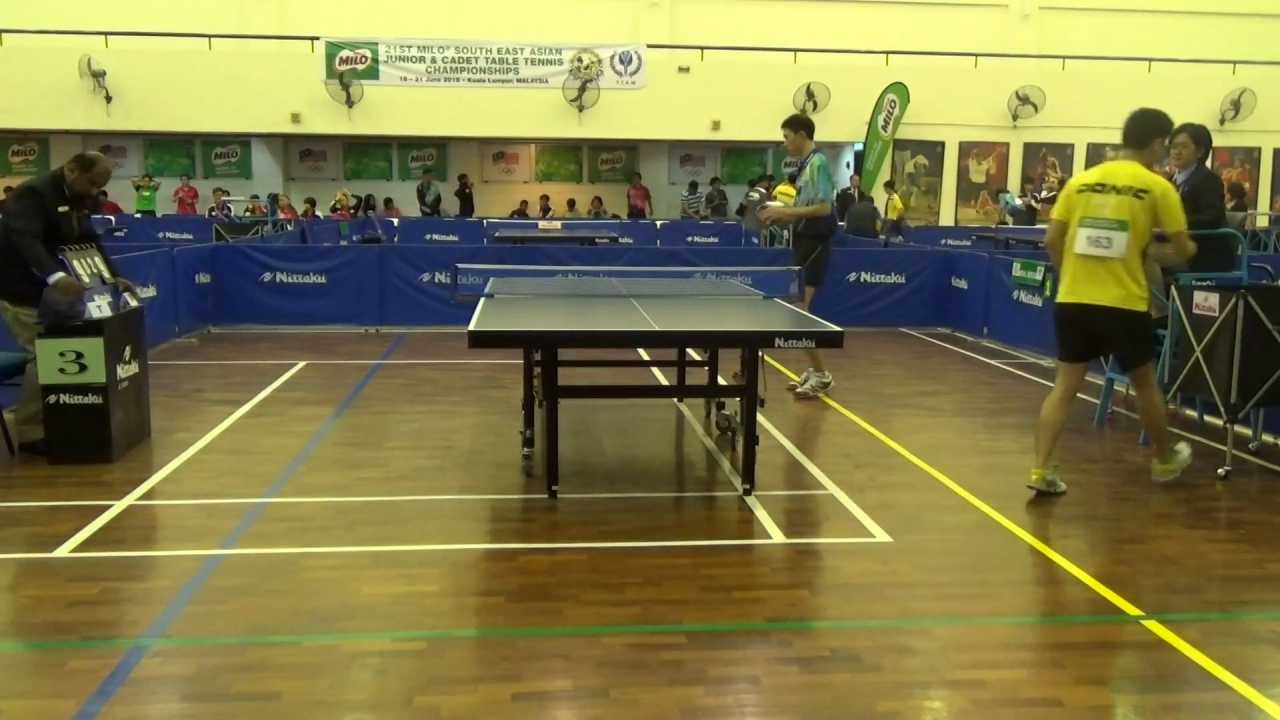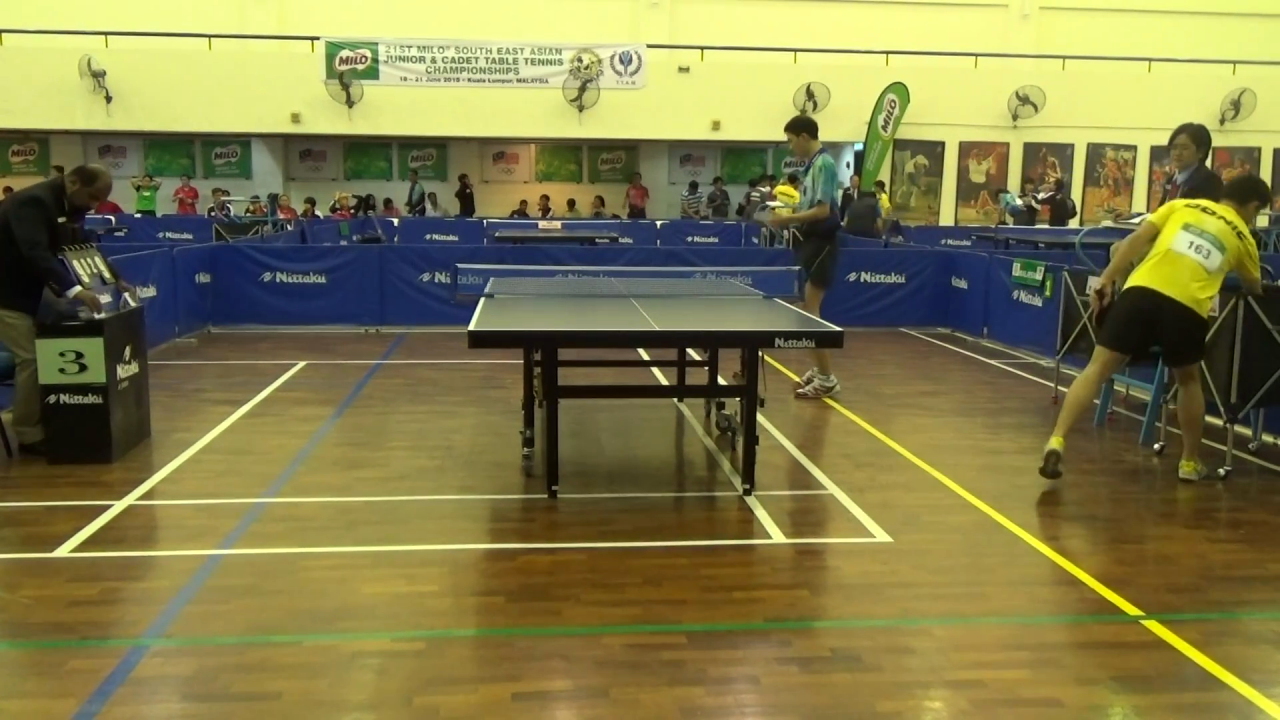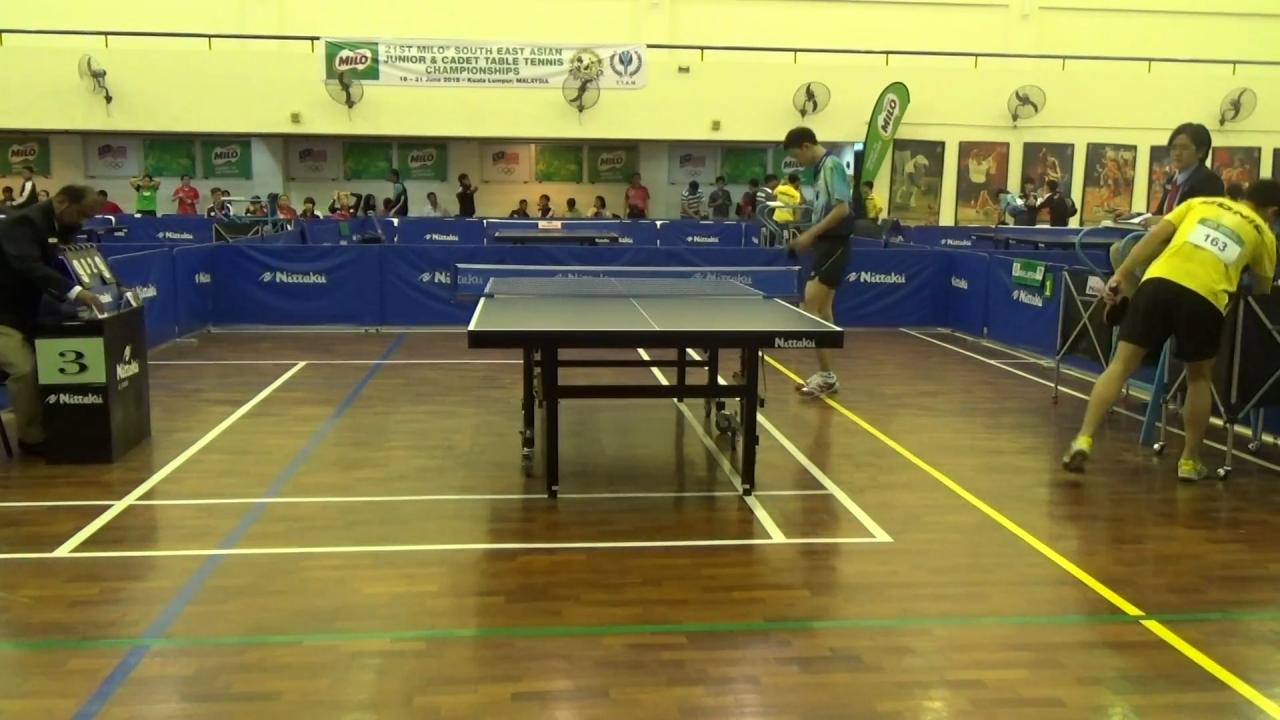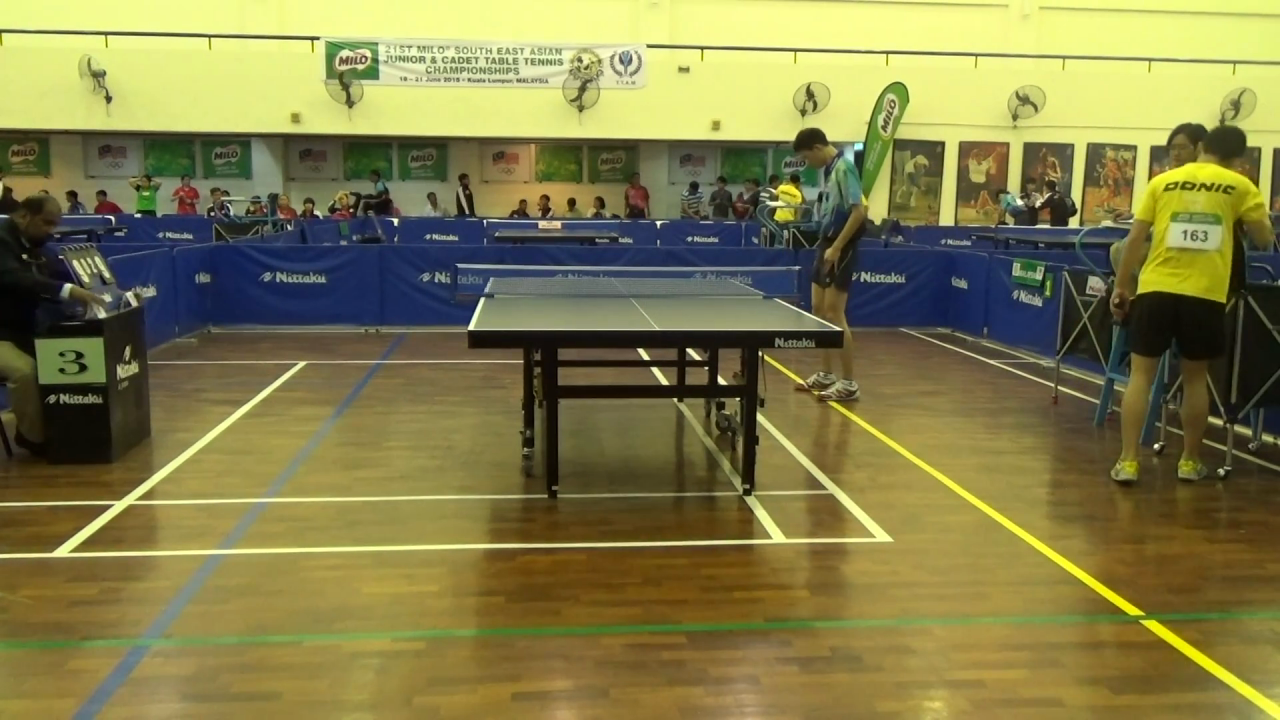
dt=0.4s
person 1, frame 1
left shoulder: (1081, 181)
right shoulder: (1158, 187)
left elbow: (1052, 240)
right elbow: (1183, 249)
right wrist: (1172, 253)
left hip: (1073, 300)
right hip: (1124, 303)
left knee: (1065, 387)
right knee: (1145, 384)
left ankle: (1041, 470)
right ankle: (1165, 461)
person 1, frame 2
left shoulder: (1182, 205)
right shoulder: (1243, 237)
left elbow: (1139, 236)
right elbow: (1252, 286)
left wrist: (1106, 280)
left hip: (1142, 294)
right hip: (1188, 309)
left knee: (1095, 370)
right knee: (1189, 380)
left ankle: (1057, 441)
right ankle: (1190, 462)
person 1, frame 3
left shoulder: (1201, 203)
left elbow: (1156, 235)
left wrist: (1120, 275)
left hip: (1160, 283)
right hip: (1205, 298)
left knee: (1121, 365)
right knee: (1199, 378)
left ankle: (1084, 439)
right ankle: (1190, 462)
person 1, frame 4
left shoulder: (1163, 182)
right shoulder: (1240, 186)
left elbow: (1134, 239)
right elbow: (1263, 239)
left wrist: (1121, 288)
left hip: (1155, 289)
right hip: (1205, 295)
left knee: (1141, 376)
right knee: (1195, 378)
left ankle: (1128, 462)
right ankle: (1190, 462)
person 2, frame 1
left shoulder: (80, 199)
right shoulder: (35, 193)
left elbow: (89, 241)
right elbow: (25, 240)
left wrist: (113, 276)
right wrist: (55, 276)
left hip: (53, 291)
right ankle: (30, 433)
person 2, frame 2
left shoulder: (71, 205)
right shoulder: (34, 202)
right elbow: (36, 253)
left wrist: (112, 280)
right wrist: (74, 290)
left hip: (32, 292)
right knee: (33, 358)
right ankle: (29, 435)
person 2, frame 3
left shoulder: (63, 229)
right shoulder: (25, 223)
right elbow: (29, 267)
right wrist: (75, 292)
left hip: (29, 313)
right knee: (25, 369)
right ankle: (32, 437)
person 2, frame 4
left shoulder: (32, 244)
left elbow: (48, 282)
right wrist: (70, 291)
left hip: (23, 331)
right knee: (26, 371)
right ankle: (33, 436)
person 3, frame 1
left shoulder: (818, 163)
right shoulder: (806, 164)
left elbow: (824, 208)
left wrist: (785, 212)
right wrist: (782, 215)
left hip: (816, 243)
right hip: (804, 241)
left ankle: (821, 375)
right ankle: (814, 371)
person 3, frame 2
left shoulder: (823, 164)
right shoulder: (813, 163)
left elbow: (823, 210)
left wrist: (788, 218)
right wrist: (788, 219)
left hip: (822, 243)
right hip: (812, 241)
left knee: (809, 311)
right knee: (805, 308)
left ankle: (826, 379)
right ankle: (819, 369)
person 3, frame 3
left shoulder: (832, 165)
right shoulder: (821, 168)
left elbow: (843, 209)
left wrist: (811, 233)
right wrist: (811, 235)
left hip: (833, 244)
right hip: (824, 243)
left knee: (810, 306)
right knee: (821, 310)
left ankle: (825, 374)
right ankle: (825, 374)
person 3, frame 4
left shoulder: (844, 168)
right shoulder: (830, 170)
left elbow: (858, 212)
left wrist: (837, 248)
left hip: (840, 249)
right hip: (827, 246)
left knee: (834, 315)
right knee: (819, 312)
left ankle: (848, 383)
right ankle: (826, 375)
